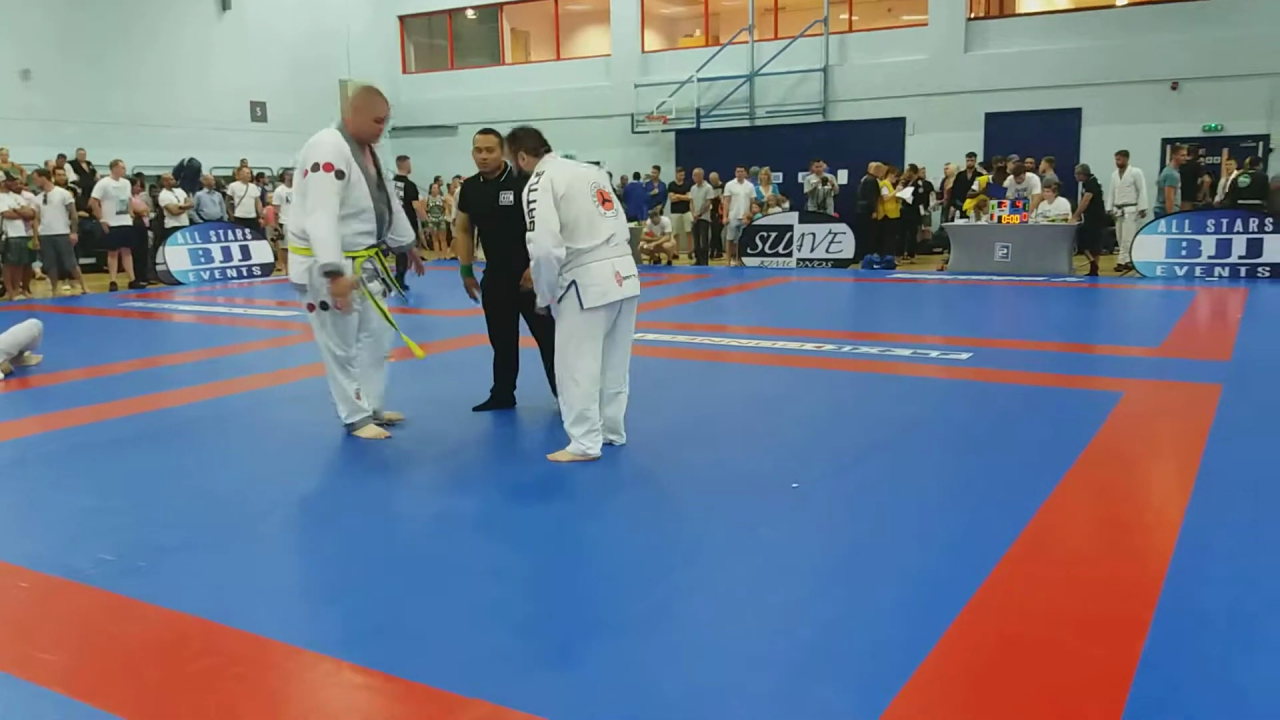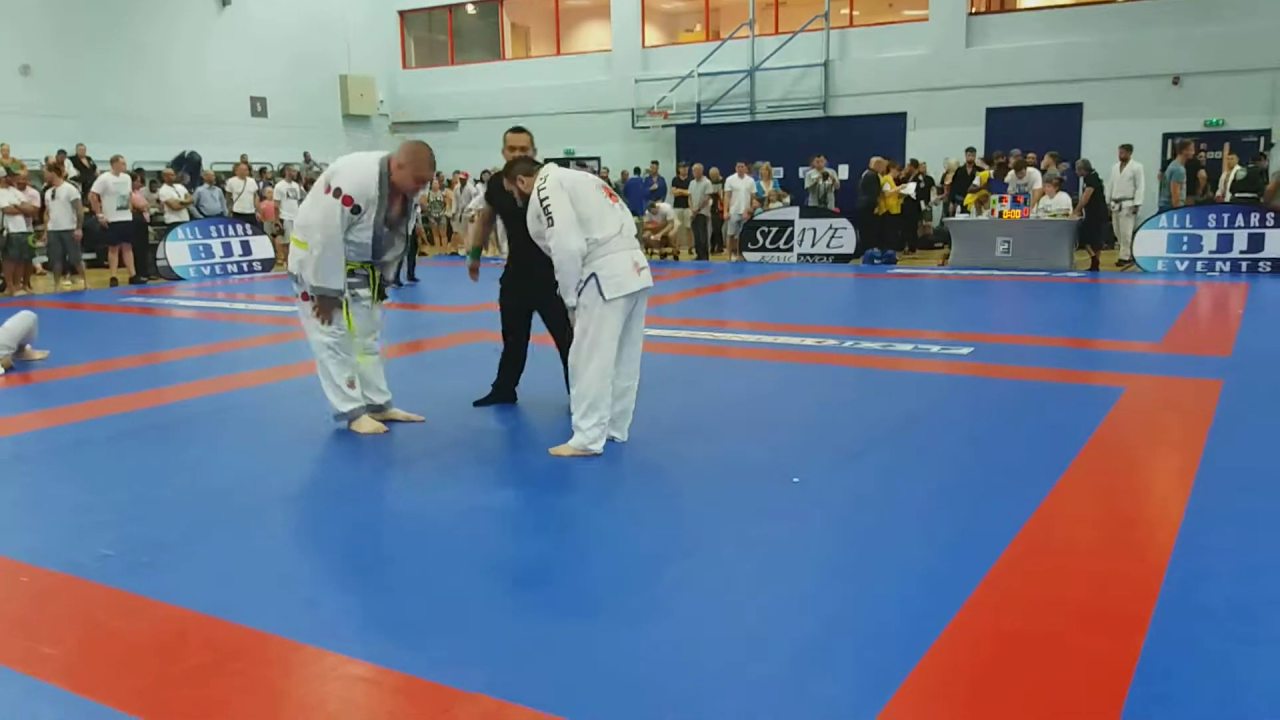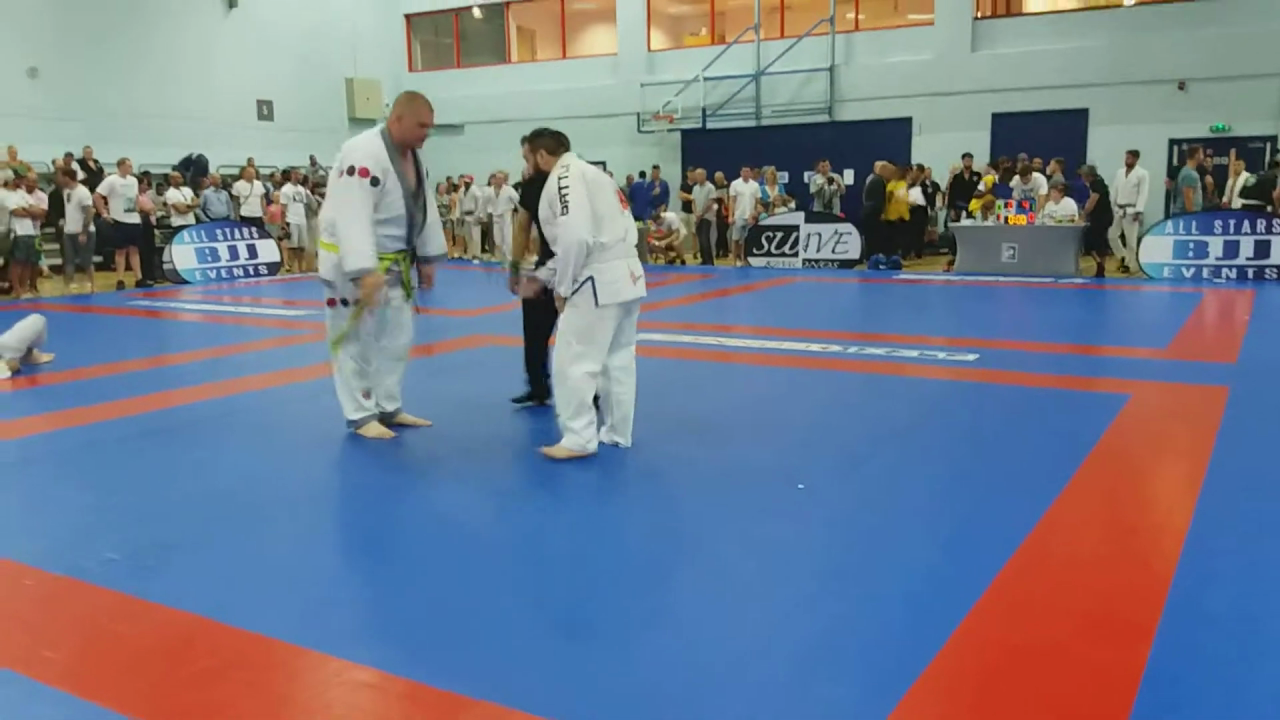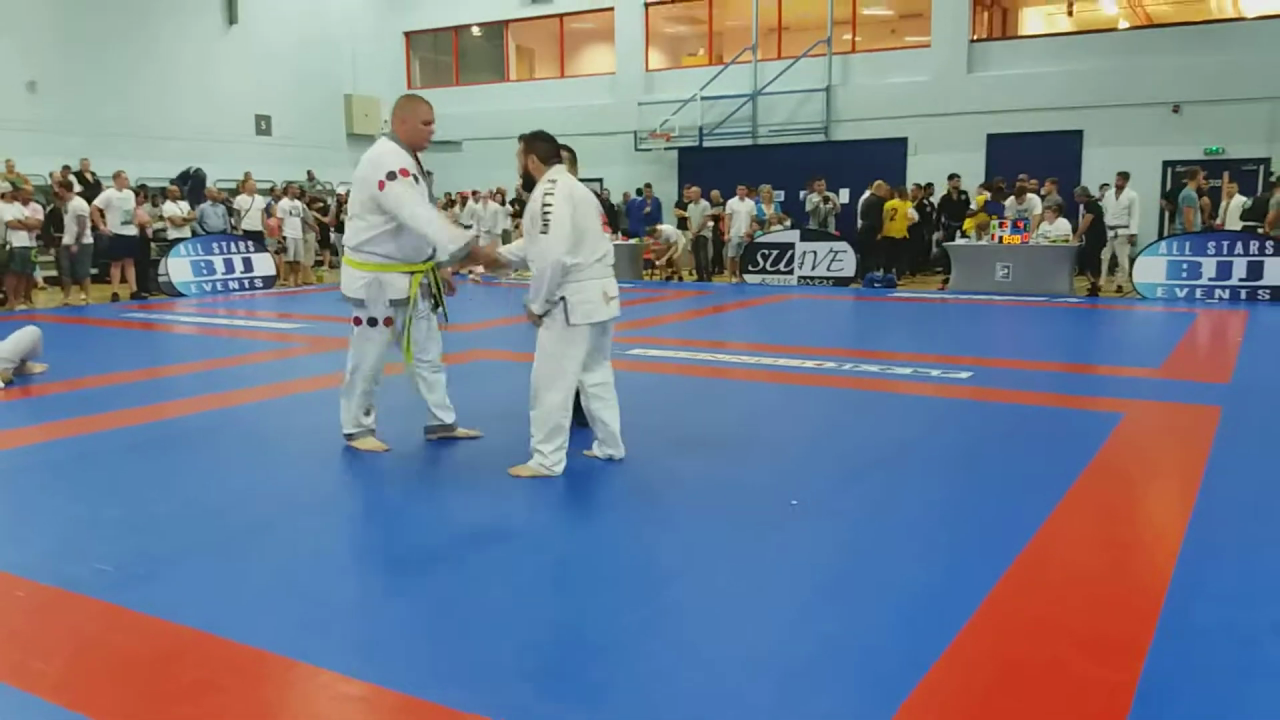
dt=0.3s
person 1, frame 1
left shoulder: (364, 149)
right shoulder: (326, 151)
left elbow: (385, 200)
right elbow: (320, 217)
left wrist: (406, 243)
right wrist: (334, 272)
left hip: (361, 259)
right hip: (325, 264)
left knee: (378, 334)
right knee: (340, 344)
left ankle: (373, 406)
right ankle: (356, 416)
person 1, frame 2
left shoulder: (408, 186)
right shoulder: (354, 178)
left elbow: (398, 236)
right elbow: (327, 239)
left wrist: (382, 277)
right wrist: (326, 291)
left hip: (362, 264)
right hip: (317, 258)
left knee: (367, 335)
right knee: (331, 337)
left ankle: (378, 404)
right ankle: (353, 410)
person 1, frame 3
left shoulder: (413, 155)
right shoulder: (363, 154)
left elbow: (424, 209)
right elbow: (352, 218)
left wrist: (427, 259)
right wrist: (365, 271)
left hip: (393, 263)
right hip: (350, 259)
left knee: (397, 337)
right knee: (355, 341)
left ankle: (388, 408)
right ankle: (361, 416)
person 1, frame 4
left shoulder: (404, 159)
right shoulder: (387, 161)
left elbow: (421, 215)
right elbow: (417, 216)
left wrist: (436, 268)
right wrist: (465, 246)
left hip: (408, 275)
right hip: (378, 276)
left knee: (427, 350)
right knee: (369, 356)
left ankle: (441, 422)
right ankle: (356, 429)
person 2, frame 1
left shoulder: (539, 183)
right shoulder: (590, 170)
left elbow: (544, 249)
left wrist: (544, 297)
left hip: (587, 282)
right hip: (624, 273)
left knee: (577, 365)
right knee: (614, 363)
left ankle: (585, 444)
right ankle: (611, 431)
person 2, frame 2
left shoulder: (546, 187)
right shoulder: (574, 178)
left elbow: (567, 246)
left wrist: (570, 298)
right wrist: (575, 293)
left hip: (606, 277)
right hip: (632, 267)
left knee: (591, 360)
right knee: (623, 357)
left ankle: (587, 438)
right ankle: (614, 428)
person 2, frame 3
left shoulder: (564, 176)
right shoulder: (587, 172)
left elbow: (575, 237)
left wrist: (563, 287)
right wrist: (543, 276)
left hip: (600, 281)
right hip: (627, 274)
left knee: (573, 361)
right knee: (619, 359)
left ankle: (579, 438)
right ankle: (617, 432)
person 2, frame 4
left shoulder: (551, 190)
right shoulder: (573, 188)
left elbow: (551, 256)
right elbow: (533, 244)
left wrist: (537, 304)
right wrist: (494, 254)
left hip: (575, 299)
right hip: (602, 293)
left knee: (551, 382)
right knee: (596, 375)
left ankle: (546, 460)
right ankle: (610, 444)
person 3, frame 1
left shoulder: (523, 183)
right shoulder: (470, 188)
right elbow: (463, 230)
right wrist: (466, 270)
left hip: (528, 274)
right hip: (495, 276)
left knee: (545, 333)
right knee: (501, 339)
right ankle: (502, 395)
person 3, frame 2
right shoulder: (497, 182)
right elbow: (485, 216)
right wrist: (474, 253)
left hip: (549, 271)
right hip: (516, 269)
left knee: (564, 333)
right knee: (512, 335)
right ankle: (503, 389)
person 3, frame 3
right shoulder: (531, 185)
right elbow: (523, 225)
right wrist: (515, 266)
right hip: (545, 268)
right knee: (534, 331)
right ankle: (538, 388)
person 3, frame 4
left shoulder: (589, 201)
right shoulder: (540, 199)
left elbow: (599, 243)
right elbow: (528, 239)
left wrist: (565, 264)
left hip: (582, 285)
right hip: (552, 285)
left knee: (579, 346)
right knee: (556, 346)
left ankle: (582, 407)
right ankle: (563, 403)
